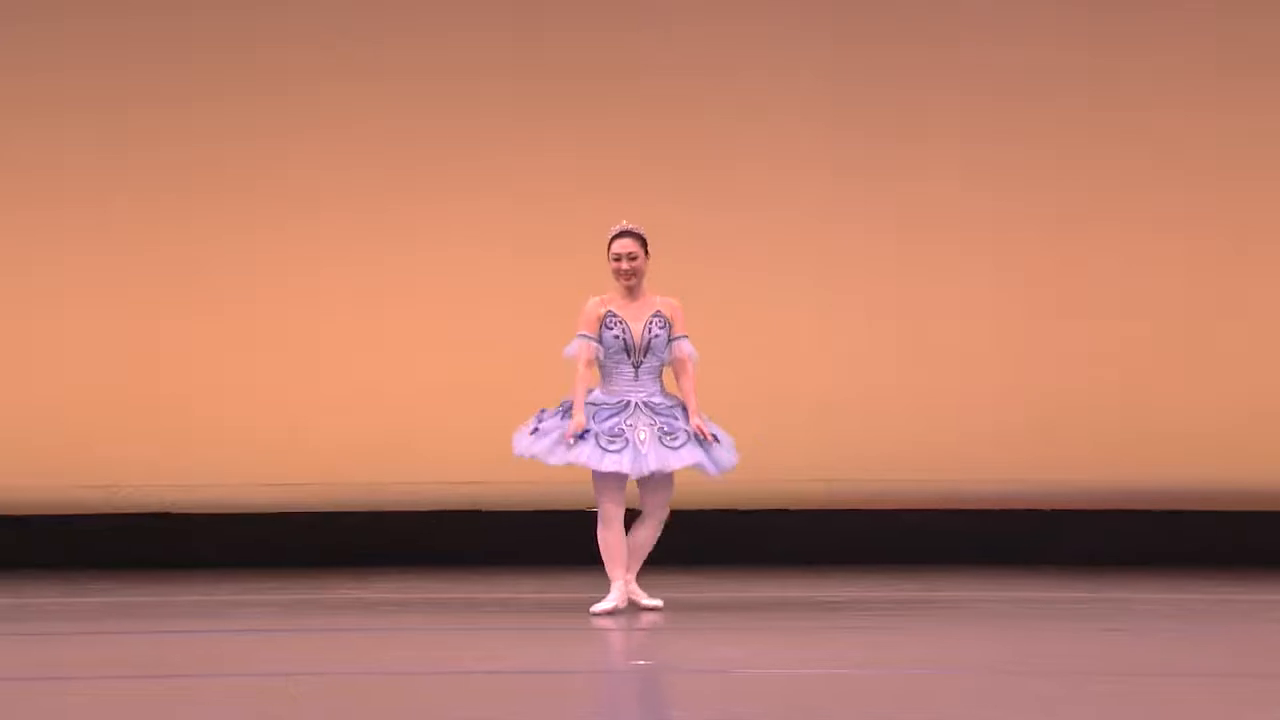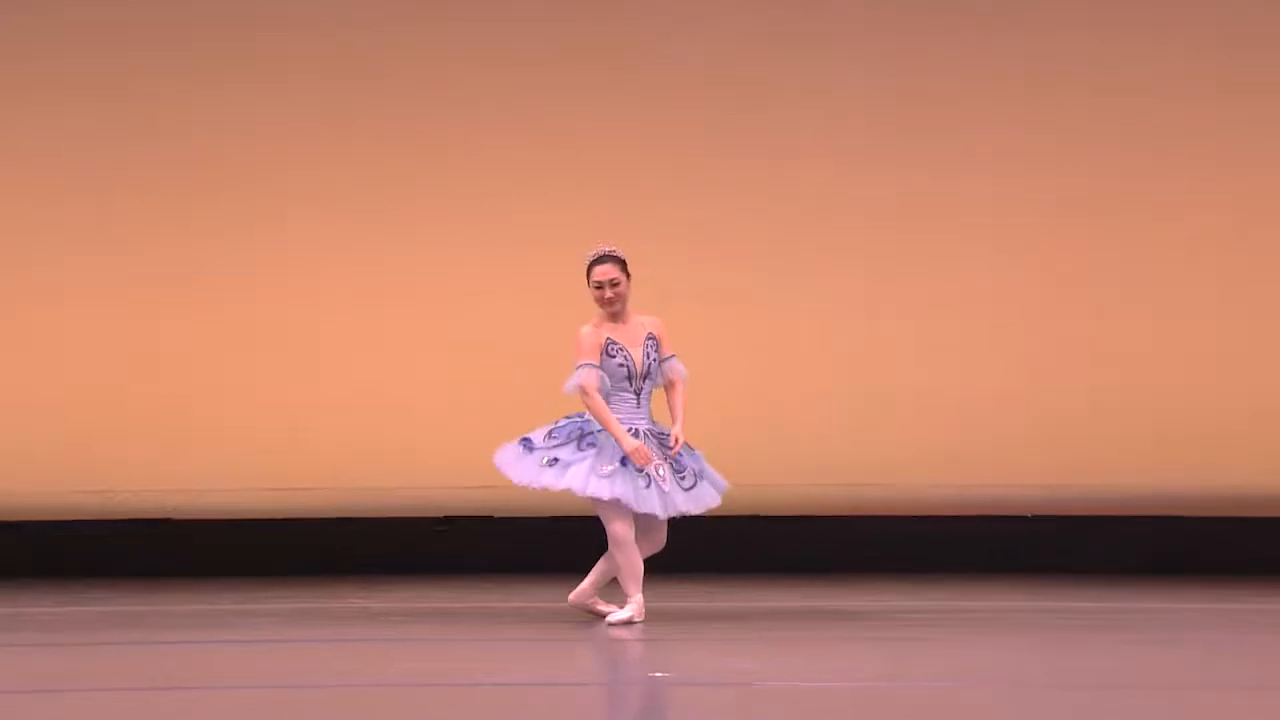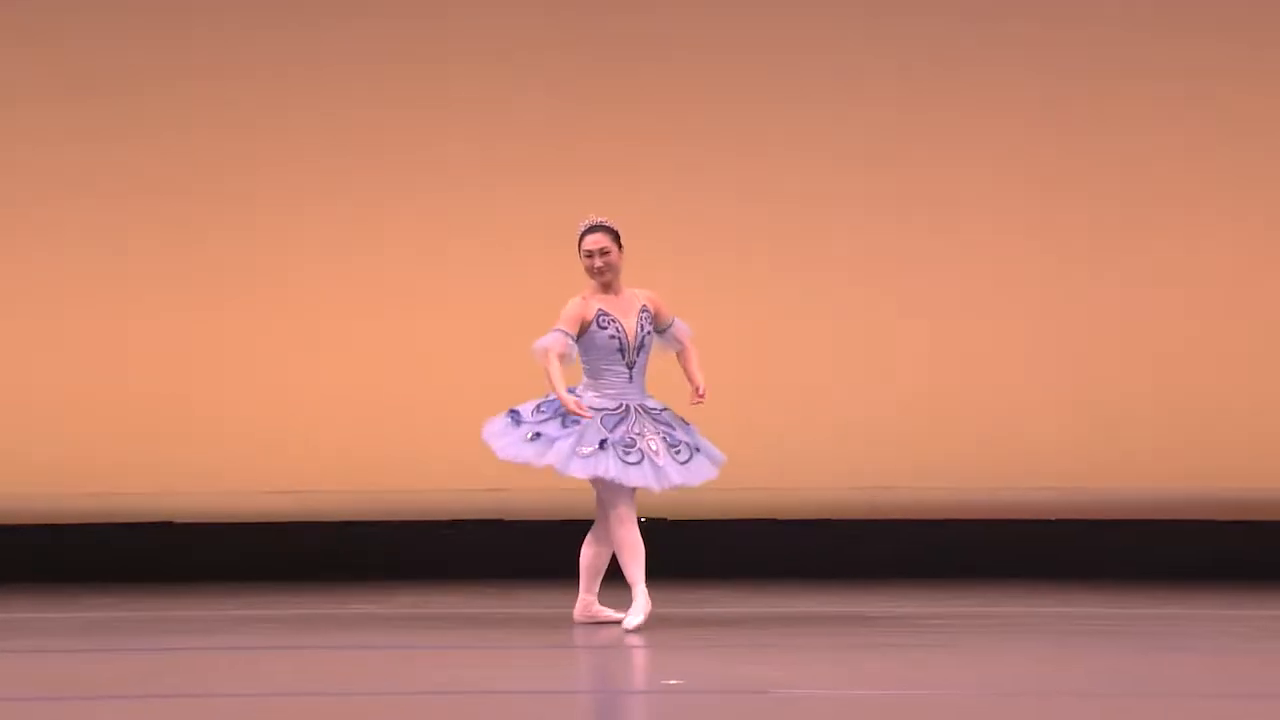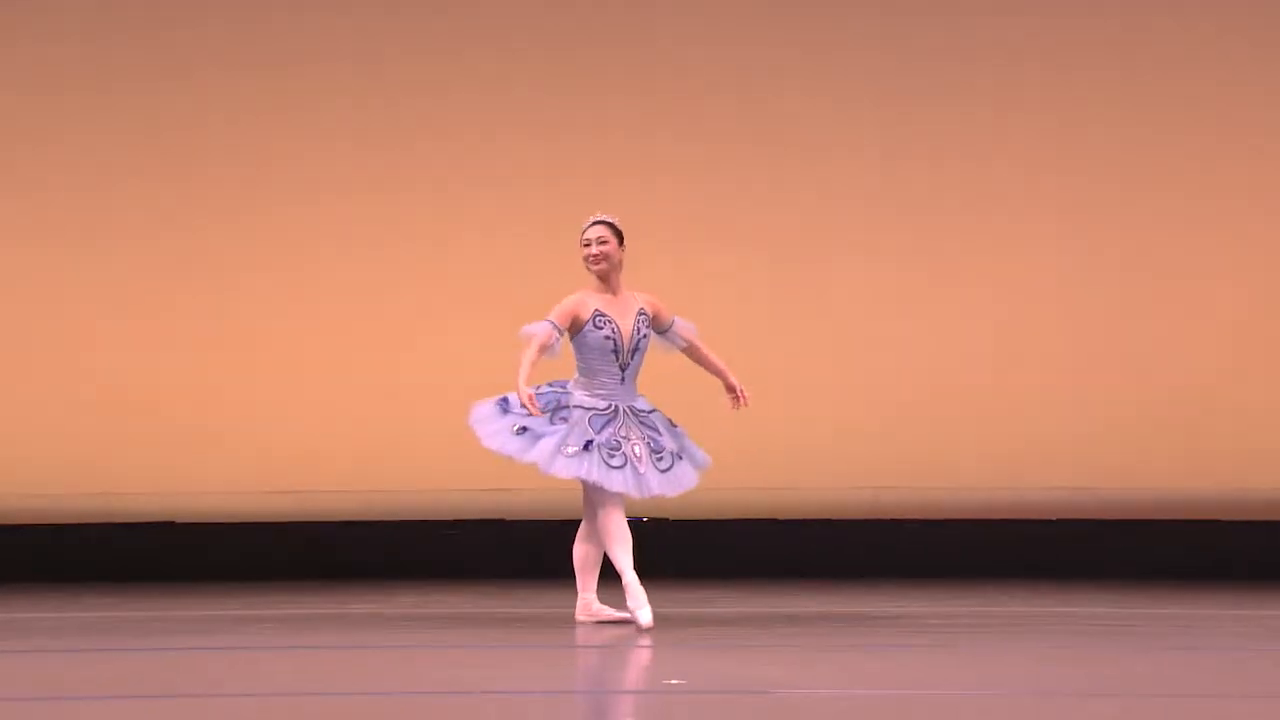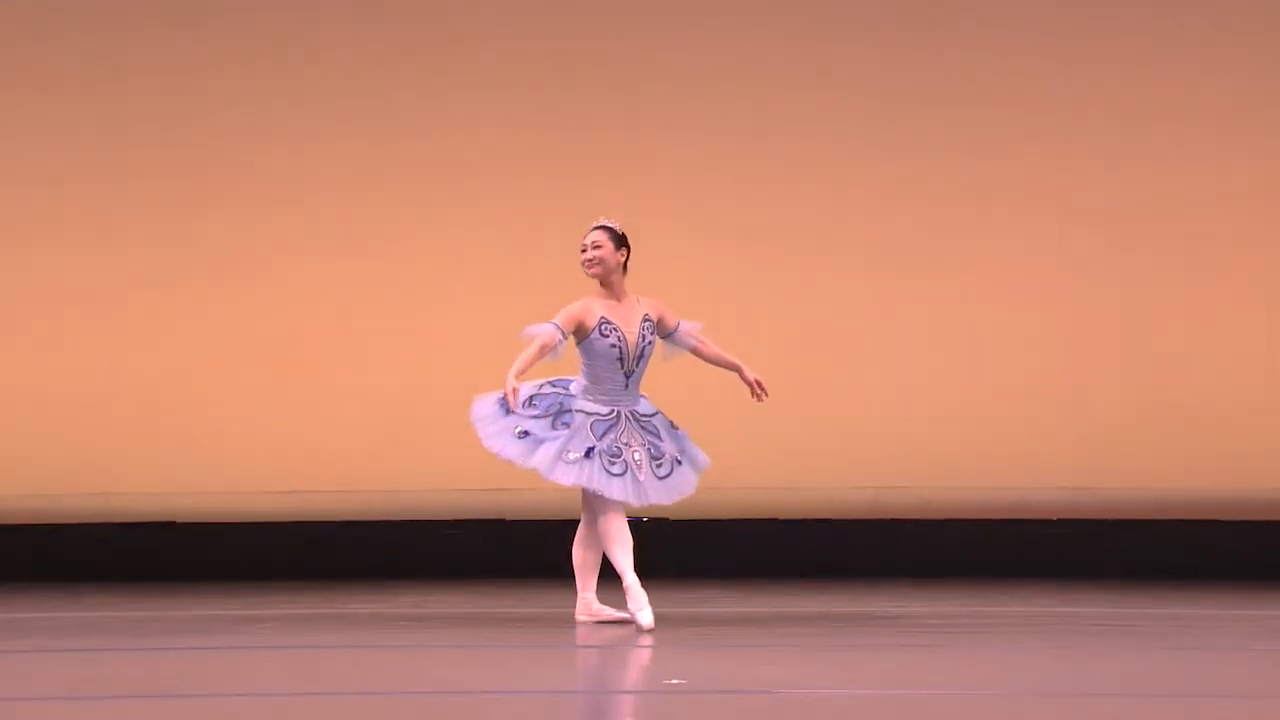
dt=0.4s
person 1, frame 1
left shoulder: (669, 308)
right shoulder: (596, 308)
left elbow: (683, 364)
right elbow: (583, 364)
left wrist: (693, 414)
right wrist: (577, 413)
left hip: (656, 415)
right hip: (608, 413)
left knee: (657, 507)
right knee: (609, 507)
left ankle: (628, 581)
right ankle: (616, 589)
person 1, frame 2
left shoulder: (654, 327)
right shoulder: (590, 334)
left elbow: (674, 382)
right elbow: (589, 393)
left wrist: (678, 425)
right wrist: (623, 439)
left hip: (649, 441)
right hip: (603, 442)
left knee: (654, 537)
right knee: (620, 531)
left ankle: (586, 592)
right ankle: (634, 600)
person 1, frame 3
left shoulder: (648, 301)
right shoulder: (580, 307)
left elbow: (681, 340)
right elbow: (551, 353)
left wrist: (696, 378)
right wrist: (562, 394)
left hip: (640, 418)
right hip: (596, 418)
left knee: (612, 515)
right knee: (621, 509)
left ankle: (587, 603)
right ankle: (640, 596)
person 1, frame 4
left shoulder: (646, 305)
right shoulder: (577, 305)
left elbow: (687, 341)
right elbow: (538, 341)
left wrist: (726, 377)
right wrist: (522, 382)
left hip: (629, 416)
right hip: (586, 415)
left knee: (597, 510)
right knee: (608, 504)
left ankle: (587, 601)
right ankle: (632, 584)
person 1, frame 5
left shoulder: (651, 310)
right shoulder: (583, 311)
left elbow: (694, 341)
right elbow: (542, 341)
left wrist: (741, 369)
right wrist: (513, 374)
left hip: (631, 419)
right hip: (588, 419)
left knee: (596, 511)
right knee: (608, 507)
left ankle: (587, 601)
